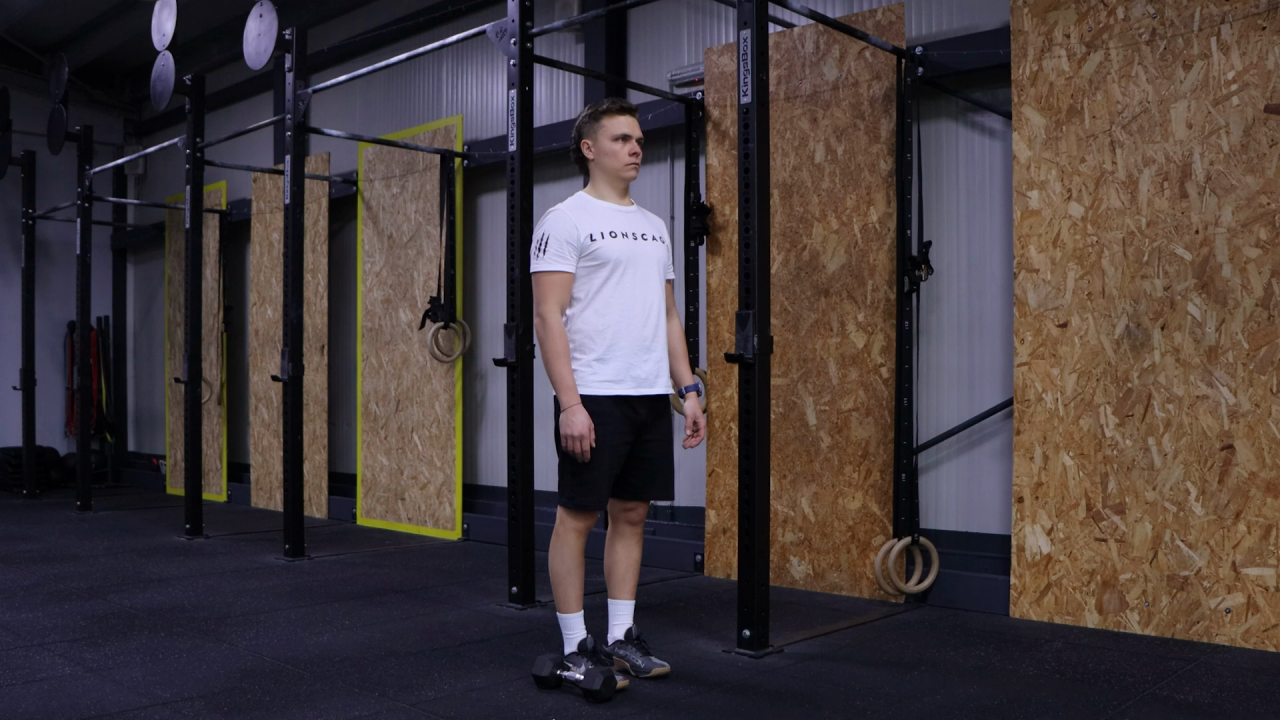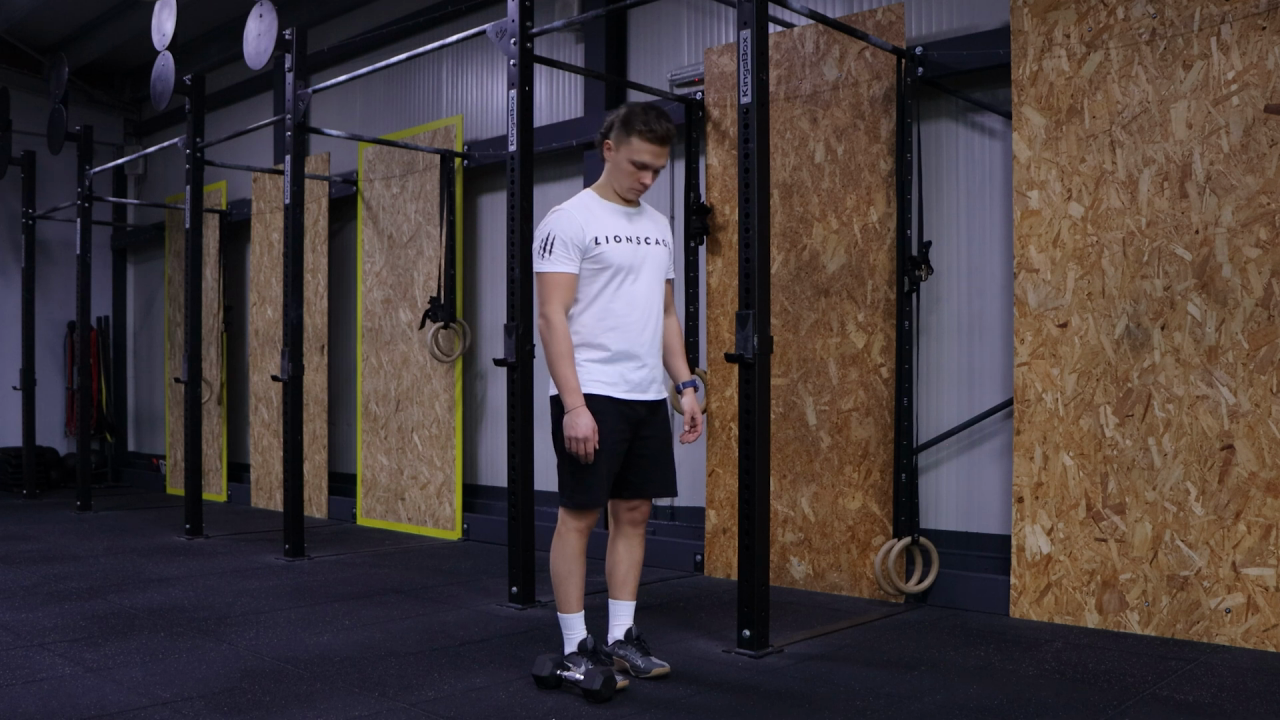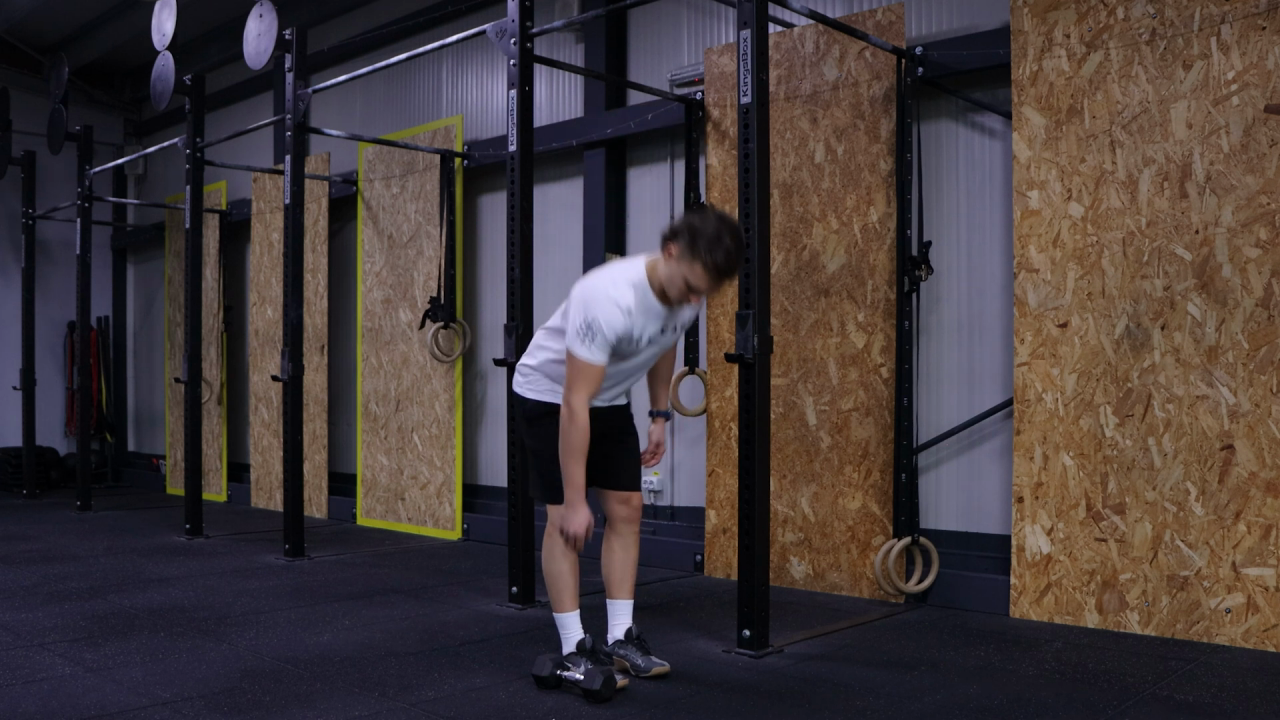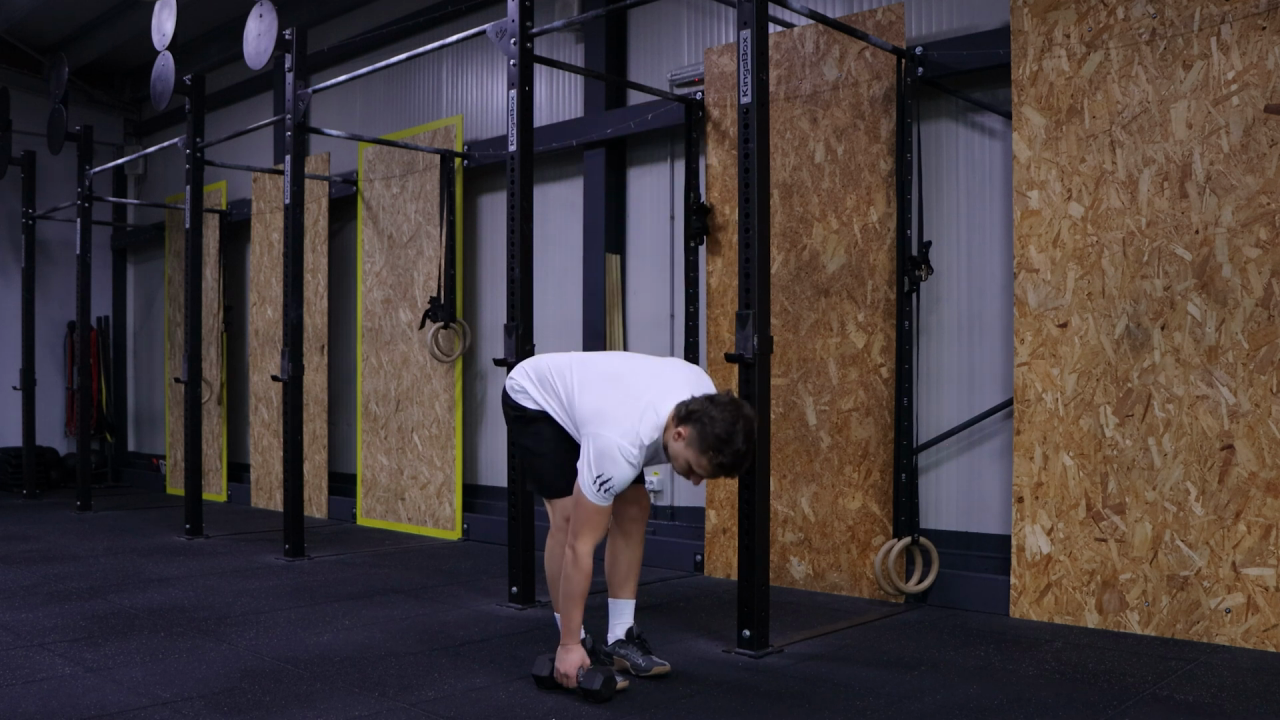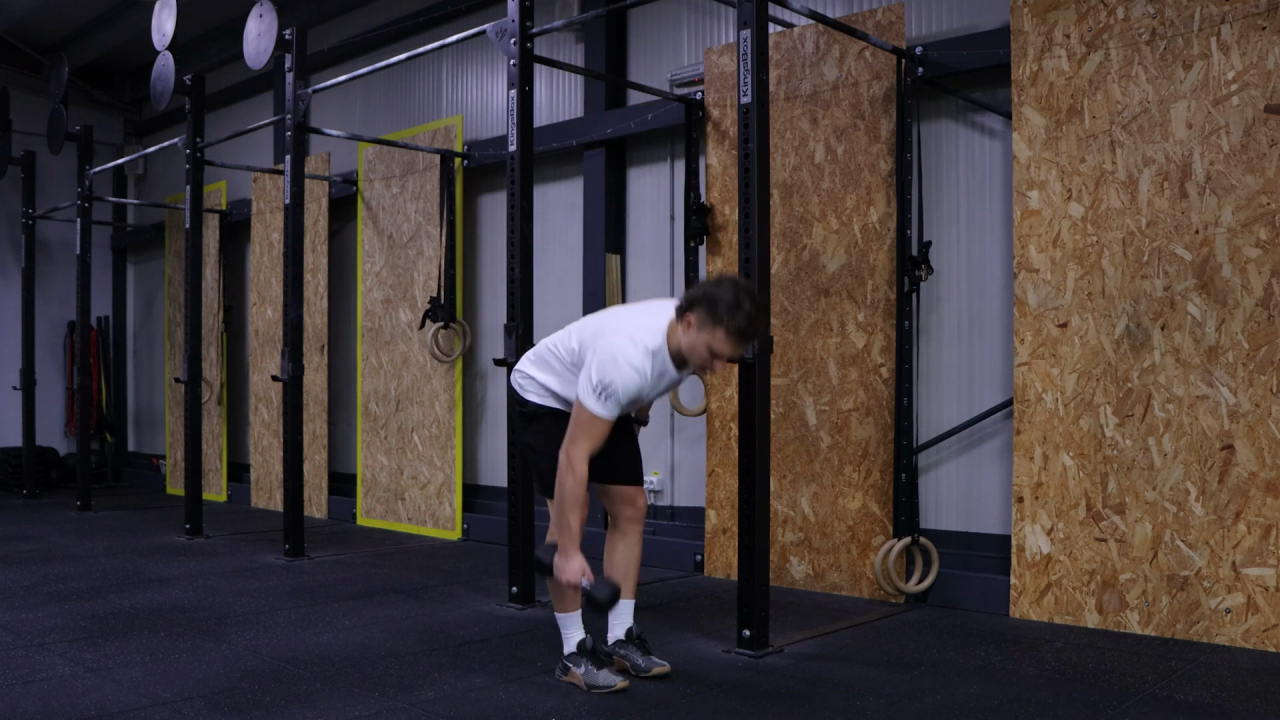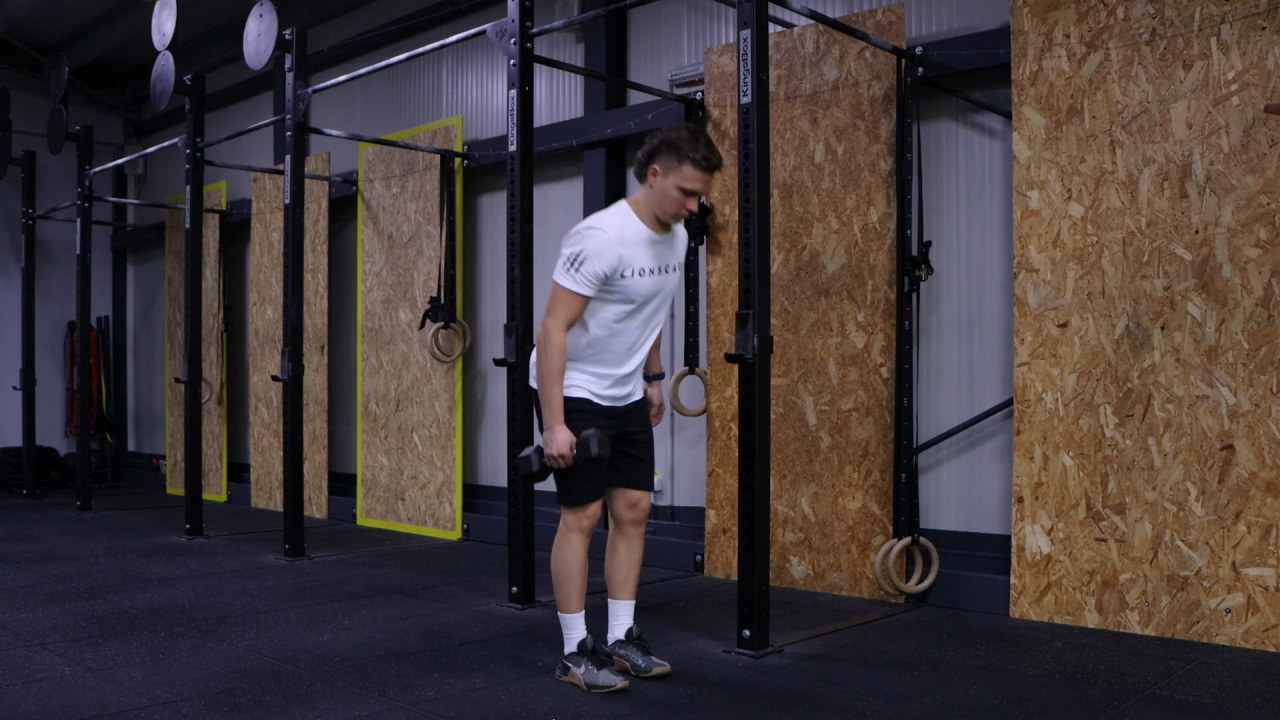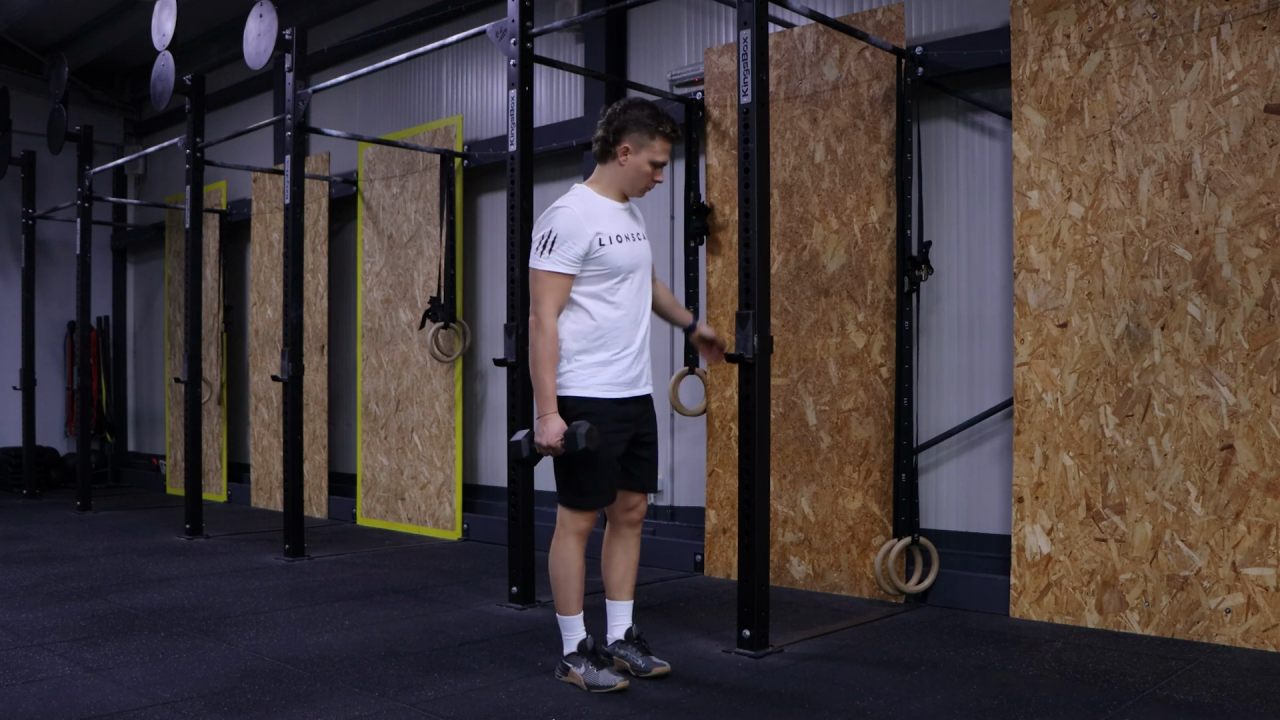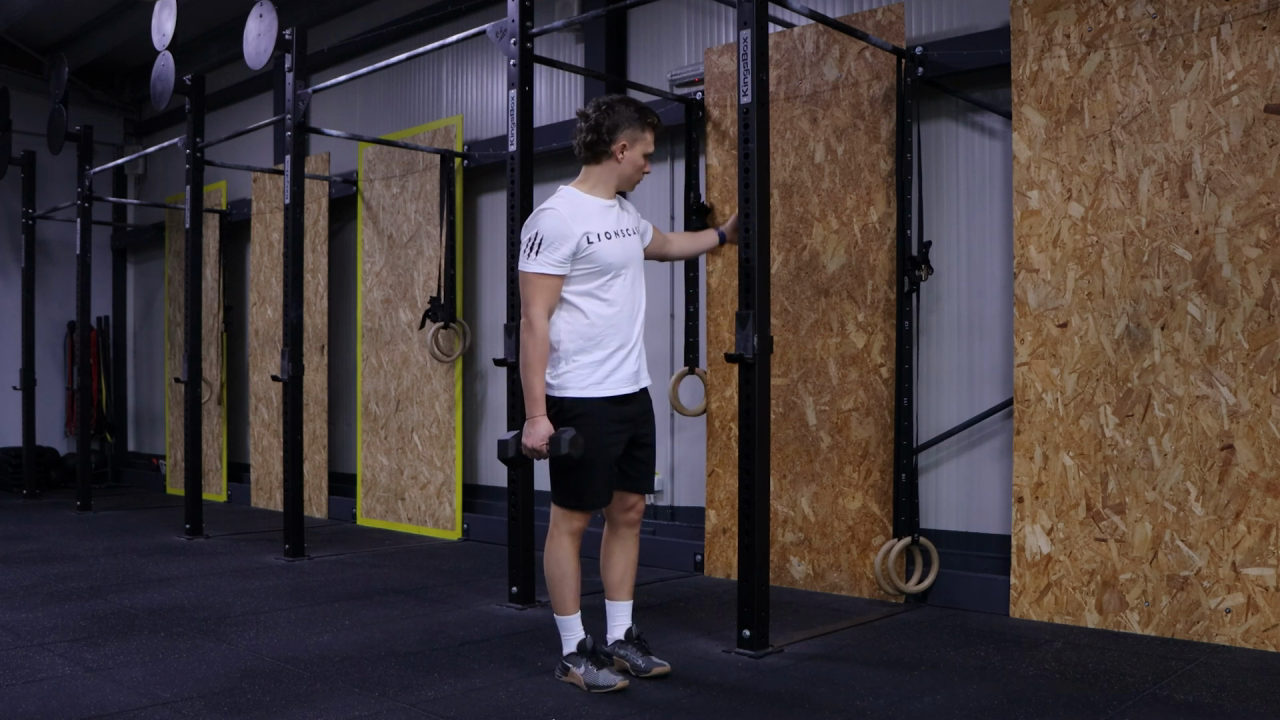
dt=0.4s
person 1, frame 1
left shoulder: (654, 227)
right shoulder: (566, 220)
left elbow: (667, 316)
right elbow: (548, 317)
left wrist: (688, 389)
right wrist: (570, 403)
left hip: (649, 397)
right hip: (594, 398)
left knee: (631, 516)
right knee: (578, 517)
left ankle: (620, 638)
right ankle: (575, 646)
person 1, frame 2
left shoulder: (659, 227)
right shoulder: (569, 220)
right elbow: (552, 317)
left wrist: (685, 386)
right wrist: (574, 405)
left hip: (646, 399)
right hip: (591, 399)
left knee: (634, 515)
right knee: (579, 518)
left ankle: (620, 638)
right ankle: (575, 648)
person 1, frame 3
left shoulder: (685, 295)
right shoulder: (609, 300)
right elbow: (574, 404)
left wrist: (659, 416)
right wrist: (574, 501)
left hip: (610, 401)
right hip: (547, 395)
left knee: (627, 511)
right knee: (564, 522)
left ankle: (620, 639)
right ankle: (574, 649)
person 1, frame 4
left shoulder: (702, 400)
right shoulder: (619, 447)
right elbow: (581, 547)
right wrist: (570, 643)
left hip: (581, 395)
right hip: (533, 402)
left knee: (634, 511)
right knee: (567, 516)
left ankle: (620, 638)
right ankle: (578, 654)
person 1, frame 5
left shoulder: (697, 328)
right shoulder: (625, 358)
right elbow: (573, 457)
left wrist: (636, 419)
right wrist: (568, 552)
left hip: (605, 404)
right hip: (546, 395)
left knee: (631, 506)
right knee: (566, 511)
left ankle: (620, 638)
right ankle: (574, 650)
person 1, frame 6
left shoulder: (675, 239)
right shoulder: (602, 236)
right elbow: (553, 328)
left wrist: (653, 378)
right wrist: (554, 424)
left hip: (624, 398)
right hip: (573, 393)
left knee: (633, 510)
right knee: (582, 515)
left ankle: (621, 637)
right ankle: (575, 650)
person 1, frame 7
left shoulder: (631, 215)
right shoulder: (570, 216)
right elbow: (543, 318)
left wrist: (690, 324)
right wrist: (547, 410)
left hip: (636, 395)
right hip: (586, 399)
left knee: (630, 514)
right knee: (579, 519)
left ankle: (620, 638)
right ankle: (575, 651)
person 1, frame 8
left shoulder: (622, 212)
right shoulder: (557, 218)
left elbow: (662, 244)
right elbow: (534, 321)
left wrist: (721, 234)
right wrist: (536, 414)
left hip: (632, 393)
right hip: (582, 400)
left knee: (628, 513)
right knee: (571, 521)
left ankle: (620, 638)
right ankle: (574, 650)
